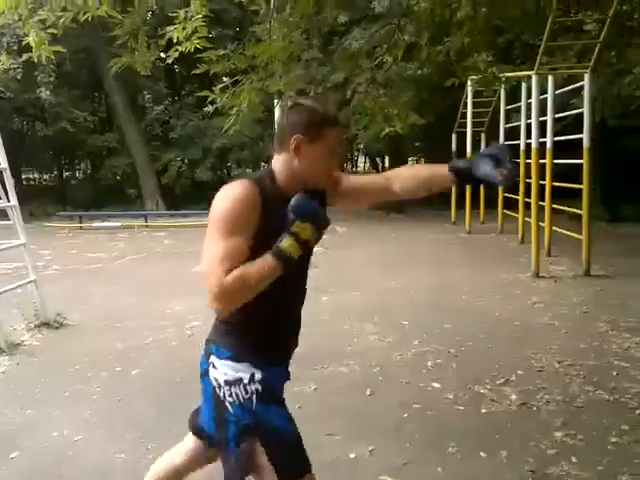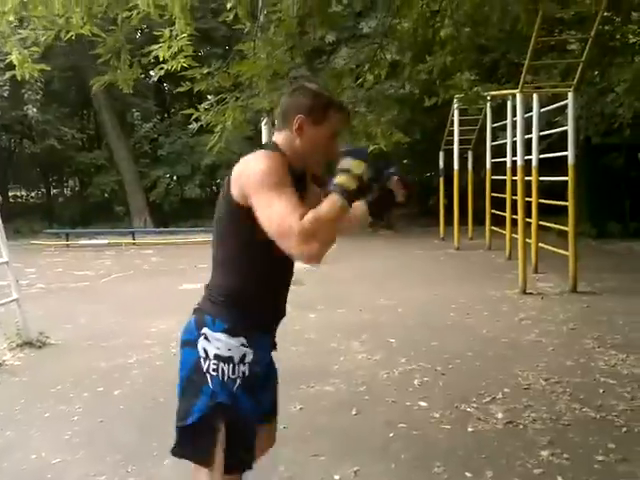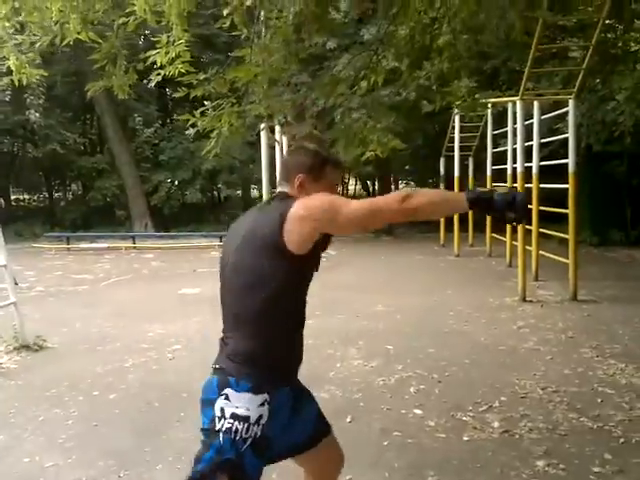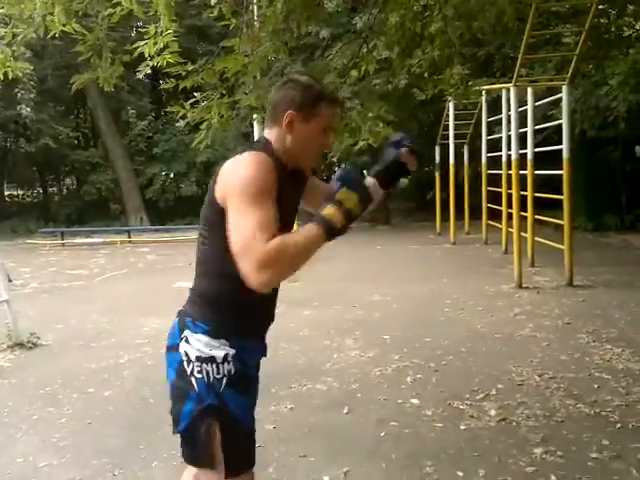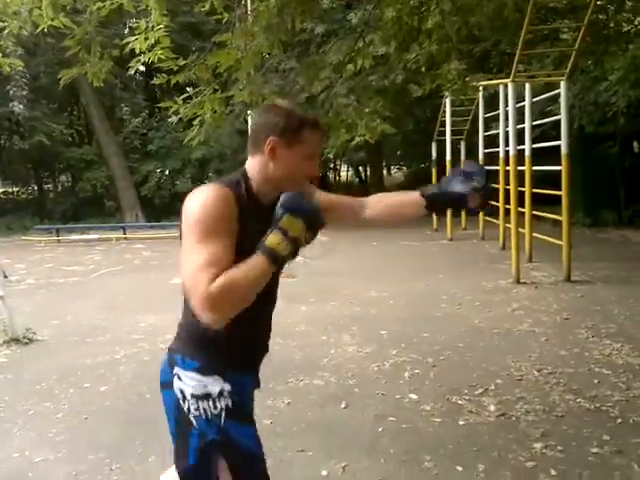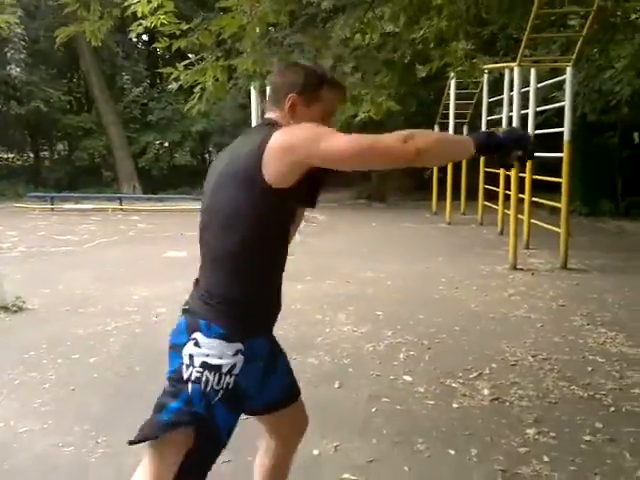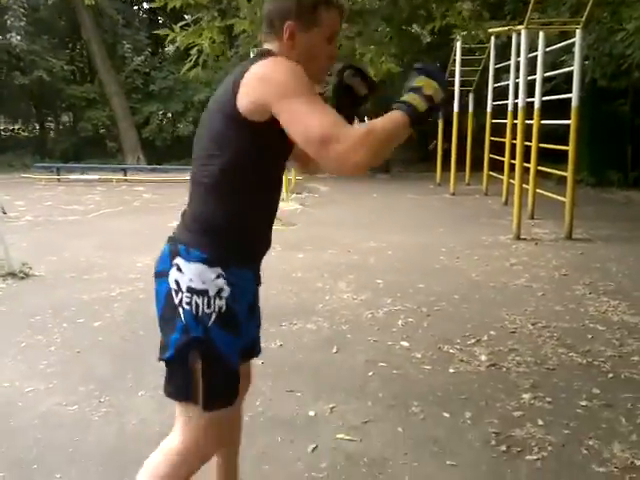
dt=0.3s
person 1, frame 1
left shoulder: (313, 189)
right shoulder: (240, 198)
left elbow: (391, 184)
right elbow: (220, 297)
left wrist: (465, 170)
right wrist: (293, 242)
left hip: (261, 365)
right hip: (237, 371)
left knee: (204, 446)
person 1, frame 2
left shoulder: (290, 174)
right shoulder: (263, 166)
left elbow: (336, 218)
right elbow: (308, 246)
left wrist: (373, 202)
right wrist: (347, 181)
left hip: (248, 339)
right hip: (225, 342)
left knee: (261, 439)
person 1, frame 3
left shoulder: (250, 223)
right shoulder: (306, 212)
right elbow: (402, 205)
right wrist: (481, 200)
left hip: (274, 385)
right hip: (243, 396)
person 1, frame 4
left shoulder: (285, 170)
right shoulder: (251, 168)
left elbow: (331, 204)
right elbow: (262, 272)
left wrist: (384, 175)
right wrist: (333, 216)
left hip: (236, 341)
right hip: (211, 345)
person 1, frame 5
left shoulder: (293, 198)
right shoulder: (210, 201)
left elbow: (364, 210)
right elbow: (212, 308)
left wrist: (440, 196)
right wrist: (278, 244)
left hip: (234, 372)
right hip: (202, 377)
person 1, frame 6
left shoulder: (237, 154)
right shoulder: (291, 143)
right elbow: (401, 149)
left wrist: (302, 195)
right wrist: (486, 143)
left hip: (244, 333)
right hip: (218, 343)
left knee: (290, 426)
person 1, frame 7
left shoulder: (263, 81)
right shoulder: (273, 75)
left elbow: (320, 149)
right elbow: (352, 158)
left wrist: (347, 99)
right wrist: (417, 104)
left hip: (232, 270)
right hip: (202, 274)
left knee: (233, 384)
right knee: (201, 433)
